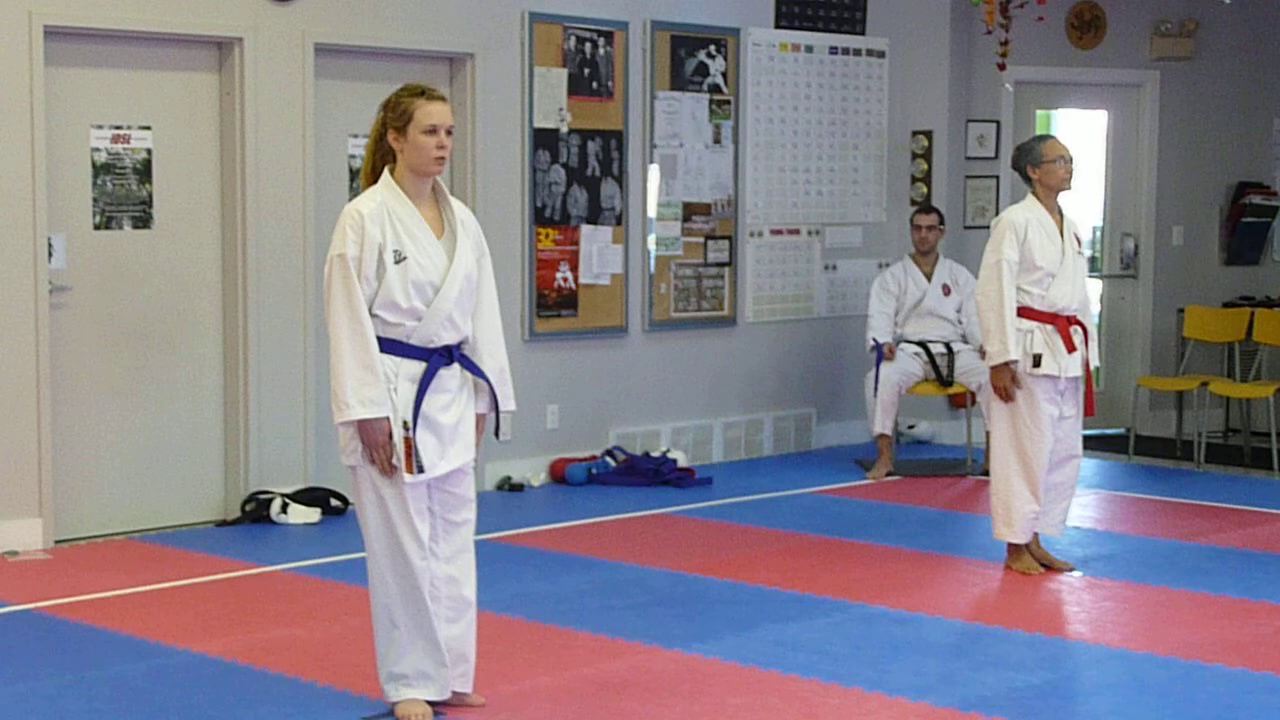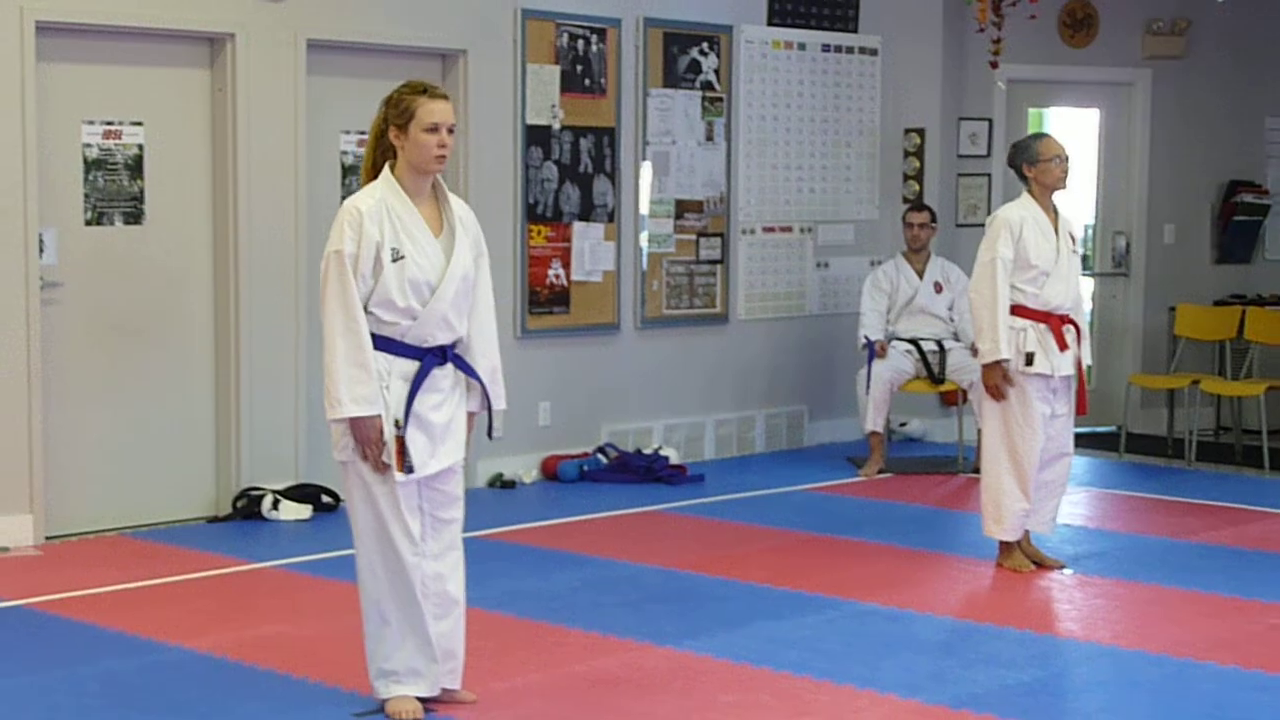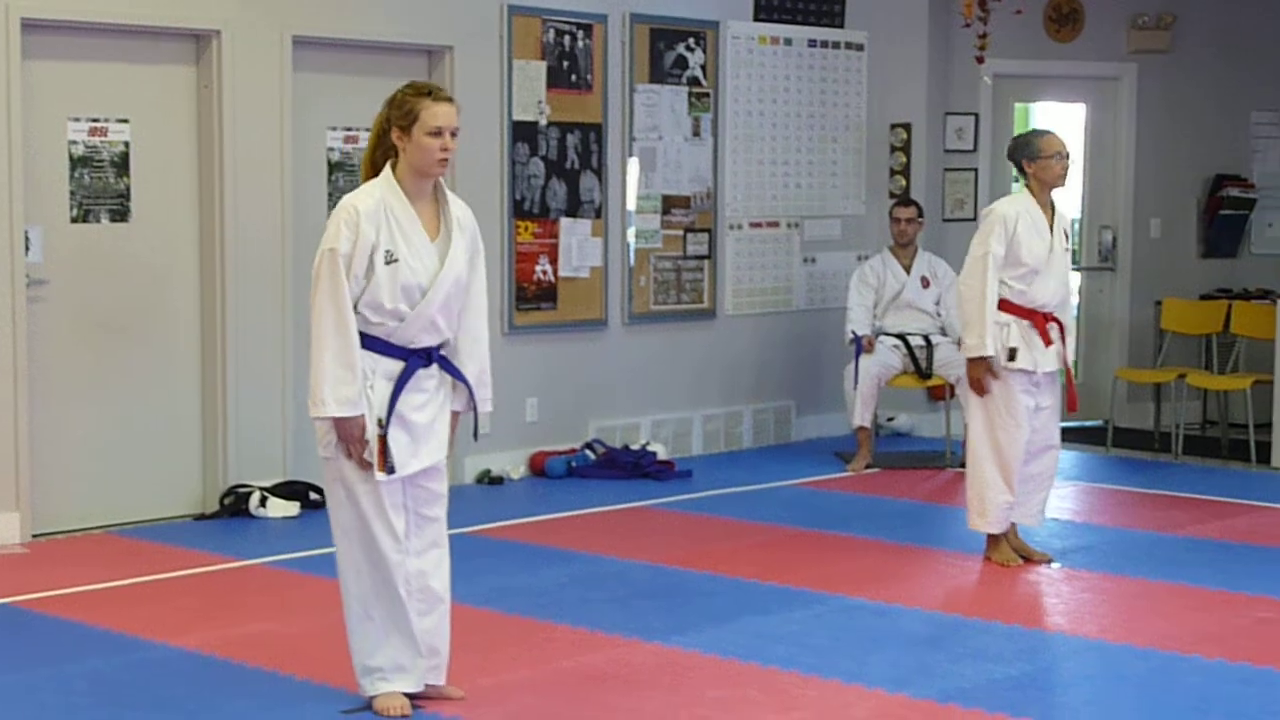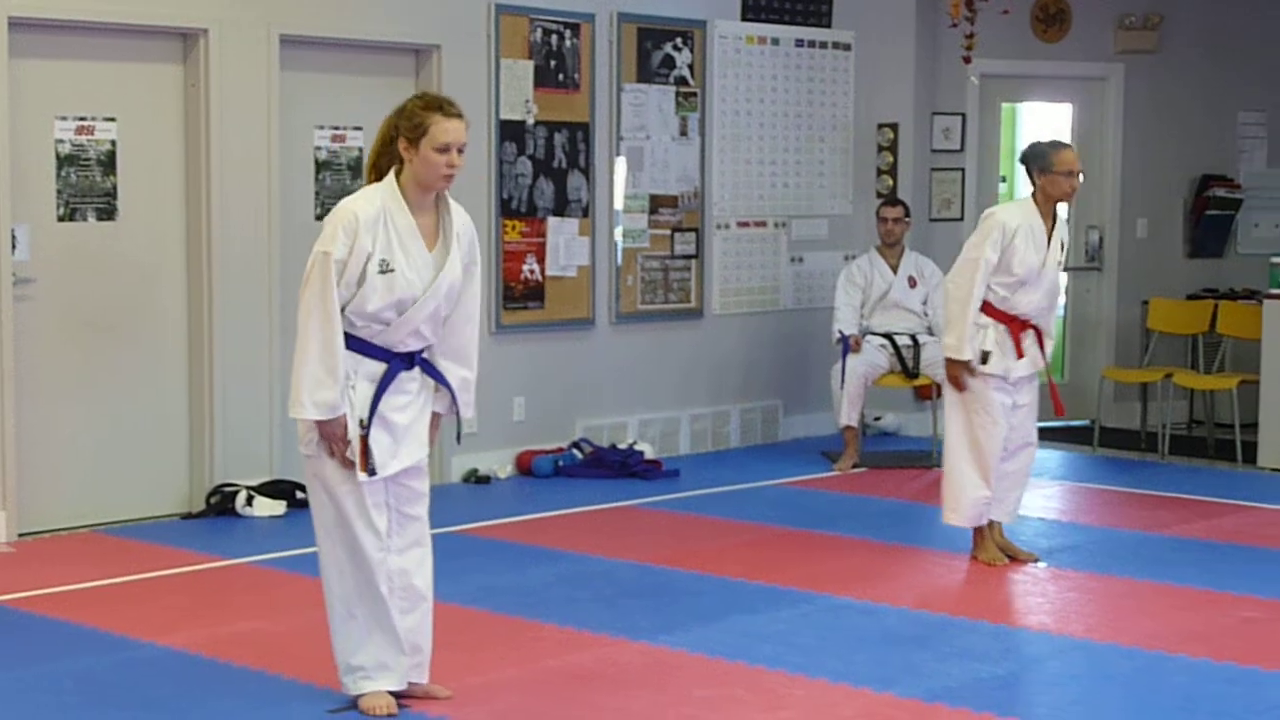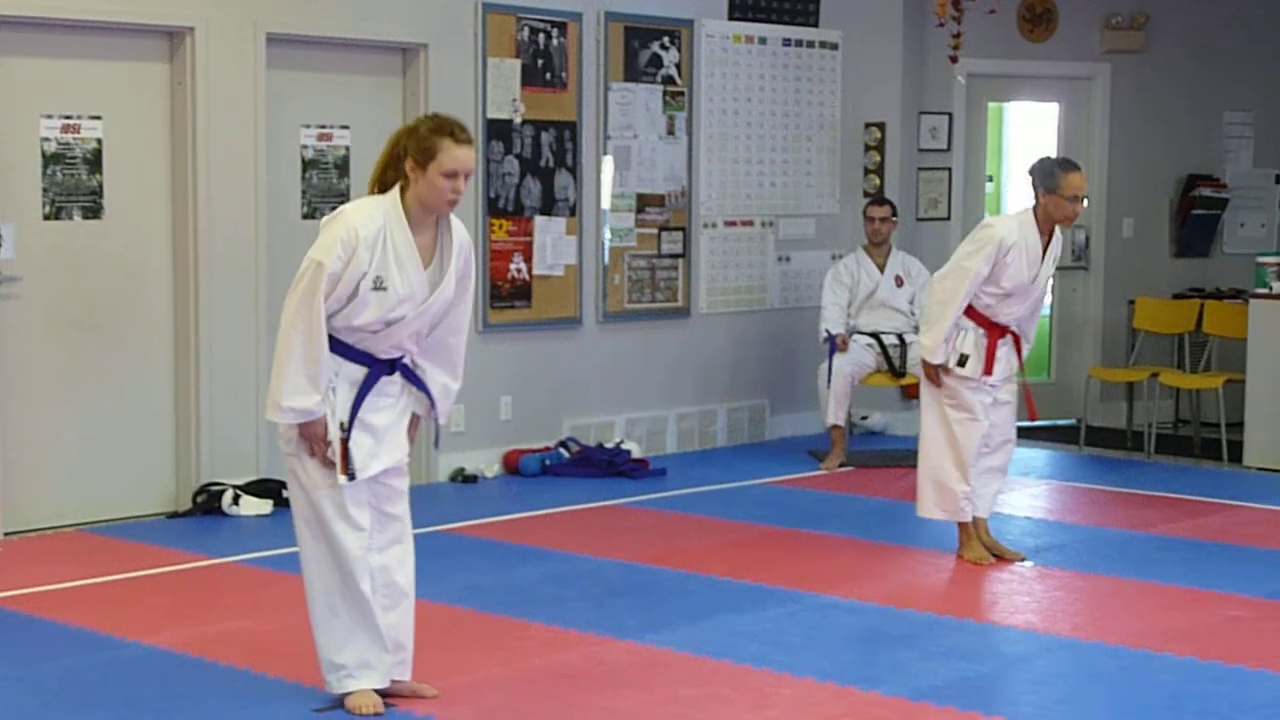
dt=0.1s
person 1, frame 1
left shoulder: (462, 220)
right shoulder: (365, 216)
left elbow: (481, 315)
right elbow: (348, 319)
left wrist: (481, 401)
right wrist: (368, 413)
left hip: (451, 393)
right hip: (392, 393)
left knee: (453, 541)
right knee: (402, 544)
person 1, frame 2
left shoulder: (461, 218)
right shoulder: (363, 213)
left elbow: (476, 313)
right elbow: (343, 316)
left wrist: (471, 399)
right wrist: (361, 410)
left hip: (442, 391)
right hip: (385, 390)
left knee: (442, 538)
right knee: (393, 540)
person 1, frame 3
left shoulder: (459, 219)
right shoulder: (360, 211)
left elbow: (467, 318)
right elbow: (333, 311)
left wrist: (460, 398)
right wrist: (346, 407)
left hip: (426, 389)
right hip: (367, 389)
left knee: (426, 534)
right knee: (376, 538)
left ankle: (420, 668)
person 1, frame 4
left shoulder: (459, 226)
right shoulder: (357, 216)
left elbow: (458, 322)
right elbow: (320, 314)
left wrist: (442, 400)
right wrist: (327, 409)
left hip: (409, 390)
right hip: (352, 389)
left knee: (408, 532)
right knee: (359, 536)
left ankle: (404, 667)
person 1, frame 5
left shoulder: (457, 242)
right shoulder: (358, 227)
left elbow: (443, 335)
right elbow: (304, 315)
left wrist: (421, 406)
right wrist: (308, 409)
left hip: (386, 396)
right hip: (329, 394)
left knee: (391, 532)
right knee: (343, 532)
left ankle: (387, 666)
person 2, frame 1
left shoulder: (1071, 227)
right shoulder: (1014, 221)
right elbow: (994, 292)
left wrist: (1084, 352)
right wrist: (1000, 358)
left hip: (1067, 349)
right hip: (1031, 348)
left knee: (1063, 451)
right knee: (1026, 449)
left ankle: (1035, 543)
right ankle: (1016, 548)
person 2, frame 2
left shoulder: (1065, 225)
right shoulder: (1009, 219)
right elbow: (988, 290)
left wrist: (1077, 351)
right wrist: (992, 357)
left hip: (1060, 348)
right hip: (1024, 347)
left knee: (1055, 449)
right knee: (1018, 447)
left ankle: (1026, 541)
right ankle: (1008, 546)
person 2, frame 3
left shoulder: (1059, 222)
right shoulder: (1004, 213)
right elbow: (977, 283)
left wrist: (1061, 347)
right wrist: (979, 353)
left hip: (1045, 346)
right hip: (1006, 342)
left knee: (1041, 445)
right knee: (1003, 441)
left ankle: (1013, 534)
right ankle: (996, 539)
person 2, frame 4
left shoulder: (1058, 230)
right shoulder: (1003, 220)
right elbow: (963, 284)
left wrist: (1040, 349)
right wrist: (957, 351)
left hip: (1024, 347)
right hip: (987, 343)
left knee: (1018, 441)
right knee: (982, 439)
left ankle: (997, 532)
right ankle: (981, 539)
person 2, frame 5
left shoulder: (1054, 241)
right shoulder: (1001, 234)
right elbow: (950, 288)
left wrist: (1017, 351)
right wrist: (933, 351)
left hip: (999, 350)
right hip: (962, 345)
left knee: (997, 439)
right knee: (962, 438)
left ankle: (982, 531)
right ankle: (967, 537)
person 3, frame 1
left shoulder: (959, 275)
right shoulder: (892, 276)
left elbow: (974, 318)
right elbow: (880, 317)
left wrist: (986, 344)
right wrist: (884, 342)
left hip: (954, 350)
right hip: (911, 351)
right knee: (883, 378)
right ankle: (885, 457)
person 3, frame 2
left shoulder: (951, 273)
right shoulder: (884, 274)
left elbow: (965, 315)
right elbow: (872, 315)
left wrist: (978, 342)
right wrist: (876, 340)
left hip: (946, 348)
right hip: (903, 349)
right knee: (874, 375)
right ankle: (877, 454)
person 3, frame 3
left shoulder: (938, 268)
right shoulder: (871, 269)
left elbow: (953, 310)
right elbow: (859, 309)
right wrist: (863, 334)
left hip: (933, 343)
right hip: (889, 343)
right knee: (862, 369)
right ankle: (864, 449)
person 3, frame 4
left shoulder: (925, 268)
right shoulder: (858, 269)
left elbow: (939, 310)
right elbow: (846, 309)
right wrist: (850, 334)
left hip: (919, 343)
right hip: (876, 343)
right knee: (849, 369)
right ankle: (851, 449)
person 3, frame 5
left shoulder: (912, 267)
right shoulder: (845, 268)
right elbow: (833, 308)
right wrist: (837, 333)
left hip: (905, 342)
right hip: (863, 342)
right knee: (835, 368)
right ankle: (838, 448)
